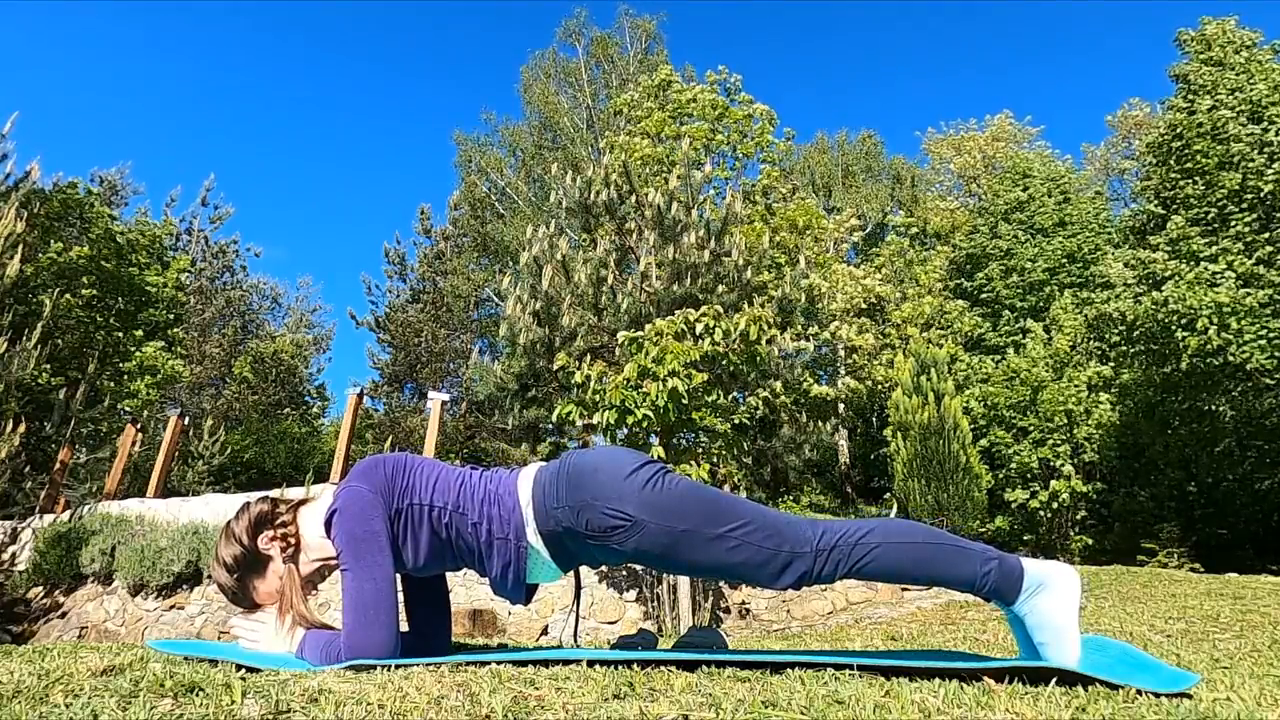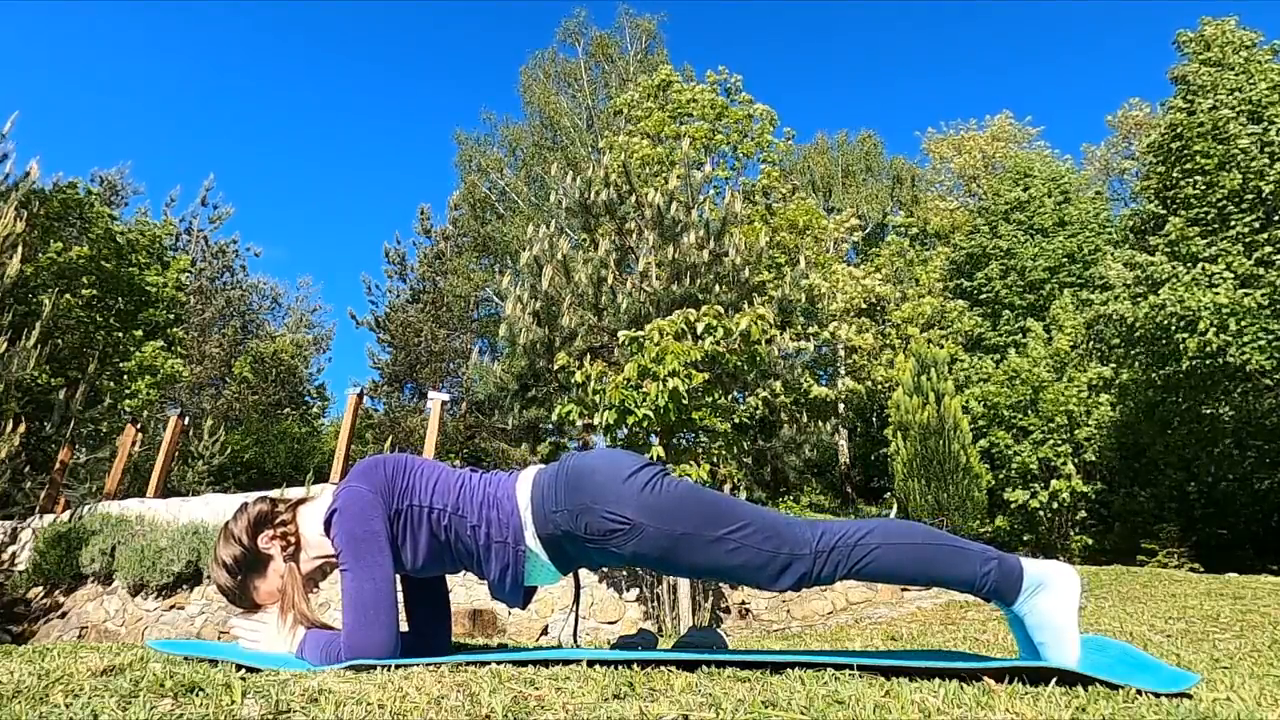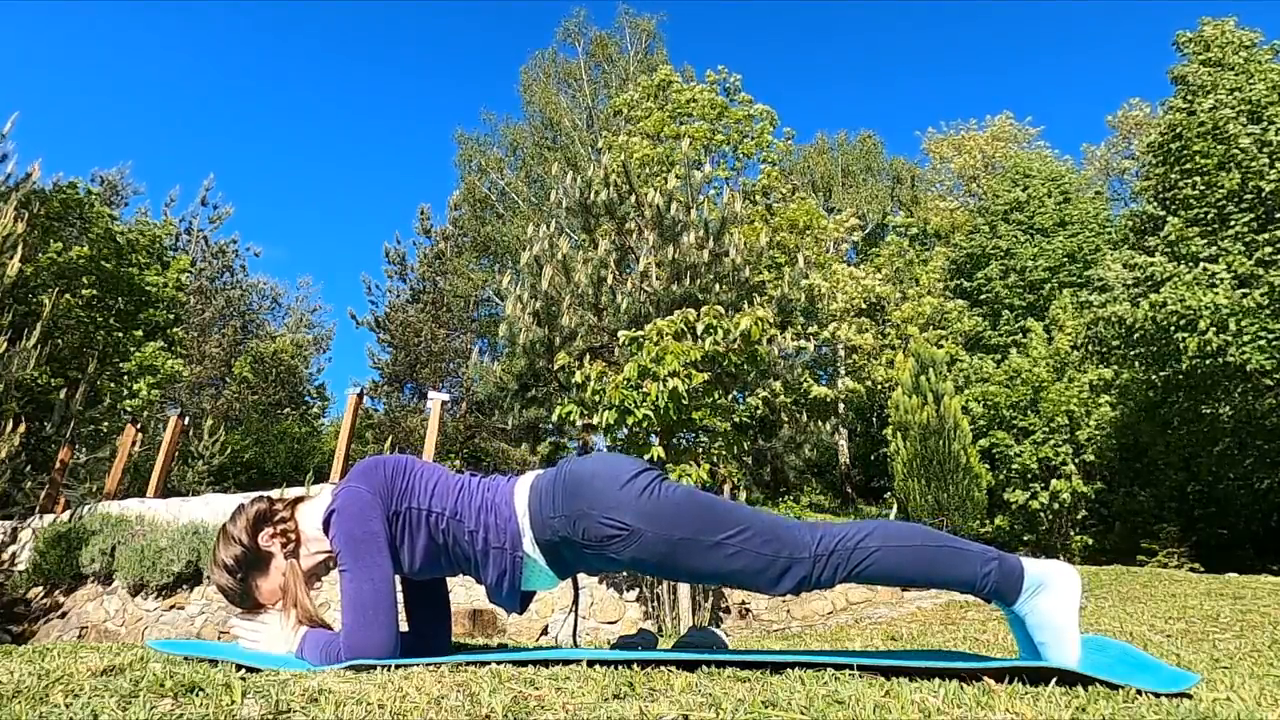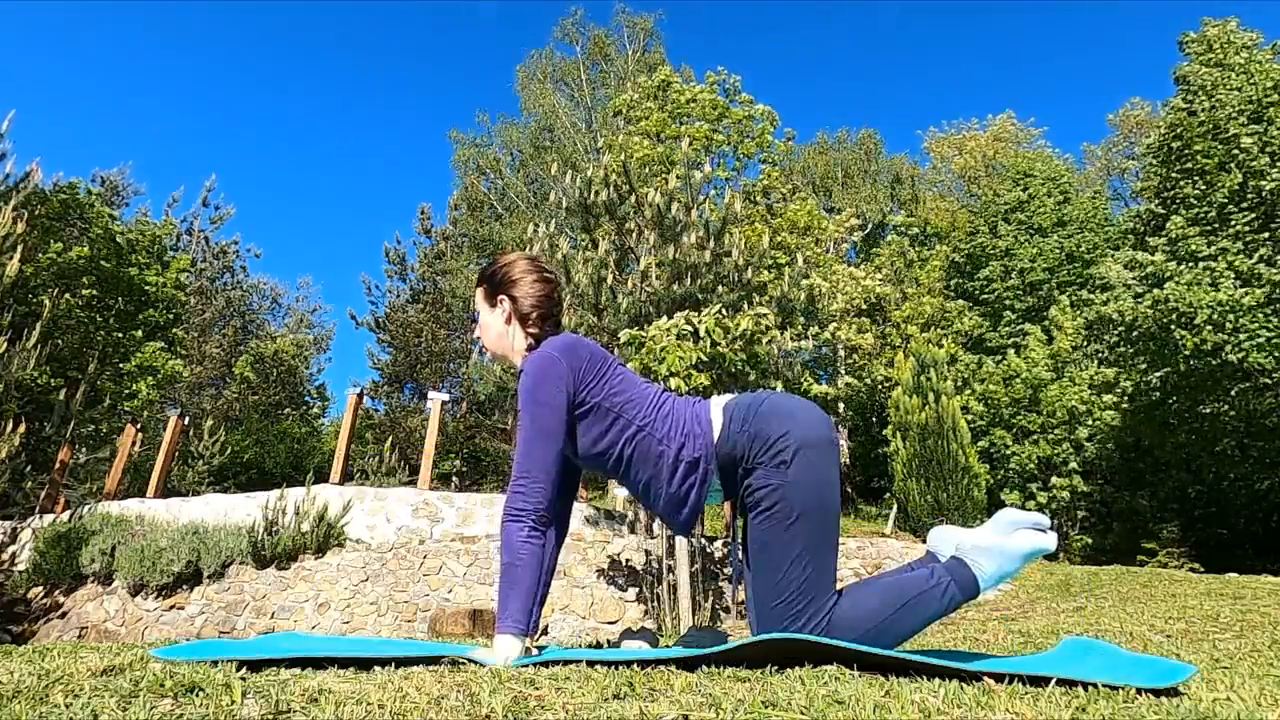
dt=0.5s
person 1, frame 1
left shoulder: (358, 499)
right shoulder: (388, 521)
left elbow: (373, 645)
right elbow: (428, 641)
left wrist: (290, 639)
right wrist: (297, 624)
left hip: (596, 500)
right hip: (588, 506)
left knee: (809, 553)
right knee: (804, 551)
left ankle: (1020, 577)
right ankle: (1013, 579)
person 1, frame 2
left shoulder: (357, 498)
right shoulder: (387, 523)
left elbow: (374, 645)
right elbow: (428, 644)
left wrist: (295, 639)
right wrist: (305, 627)
left hip: (594, 506)
right hip: (590, 506)
left knee: (811, 553)
right knee: (811, 550)
left ankle: (1021, 580)
right ankle: (1014, 582)
person 1, frame 3
left shoulder: (359, 497)
right shoulder: (408, 510)
left elbow: (384, 624)
right elbow: (421, 628)
left wrist: (299, 642)
right wrist: (314, 633)
left hip: (626, 518)
right hip: (602, 509)
left knee: (815, 555)
left ankle: (1021, 578)
person 1, frame 4
left shoulder: (551, 362)
right shoulder: (560, 378)
left elbow: (527, 509)
right elbow: (551, 517)
left wrist: (508, 641)
right wrist: (518, 631)
left hip: (775, 441)
right hip: (763, 448)
left knee: (802, 638)
right knee: (789, 630)
left ankle: (970, 566)
right ankle: (946, 557)
